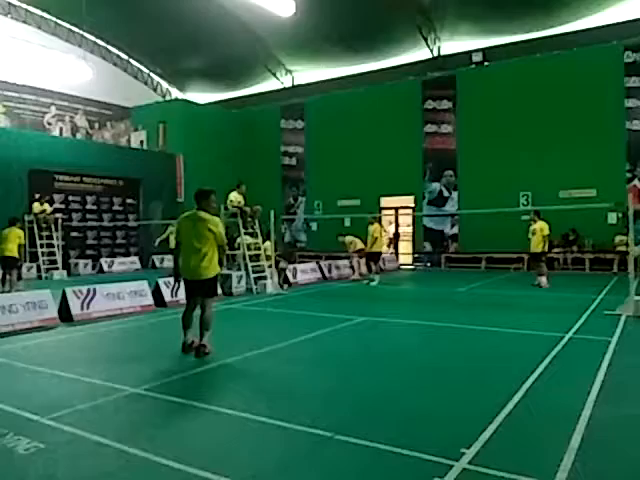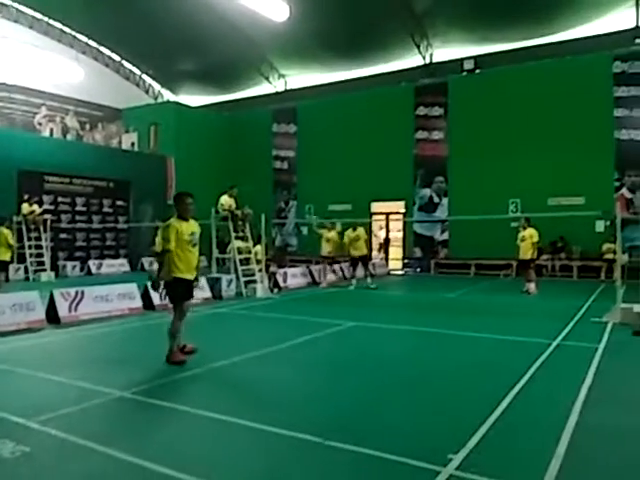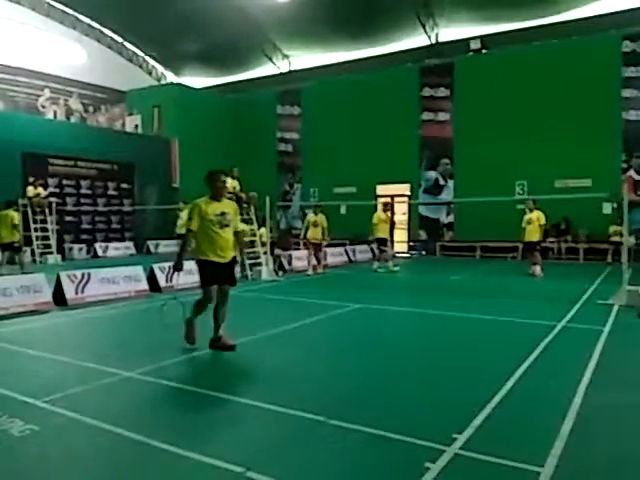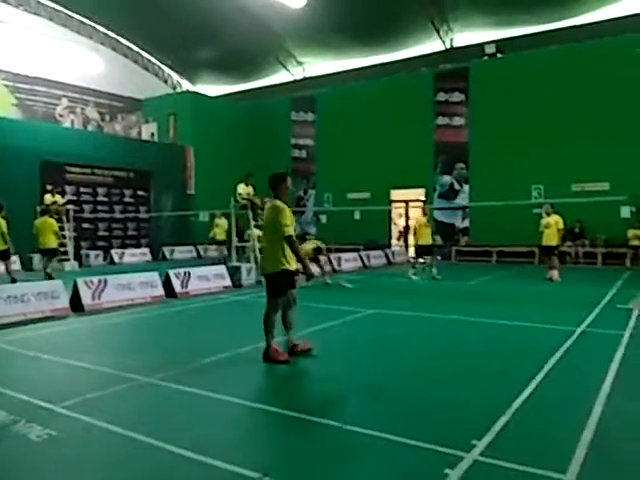
dt=1s
person 1, frame 1
left shoulder: (183, 219)
right shoulder: (213, 221)
left elbow: (177, 246)
right elbow: (222, 246)
left wrist: (176, 267)
right wrist: (218, 257)
left hip: (188, 271)
right hip: (207, 270)
left knee: (190, 306)
right knee: (207, 307)
left ankle: (187, 341)
right ankle: (203, 344)
person 1, frame 2
left shoulder: (195, 225)
right shoulder: (172, 226)
right elbow: (166, 252)
left wrist: (197, 273)
right wrist: (159, 276)
left hip: (189, 275)
right hip: (176, 276)
left knee: (182, 312)
right knee: (180, 312)
left ankle: (179, 344)
right ankle: (172, 351)
person 1, frame 3
left shoulder: (232, 206)
right shoulder: (200, 206)
left elbow: (237, 232)
right elbow: (189, 233)
left wrist: (241, 254)
right wrist: (180, 257)
left hip: (227, 258)
right hip: (207, 258)
left knee: (224, 297)
right knee: (209, 296)
left ankle: (217, 336)
right ankle: (191, 321)
person 1, frame 4
left shoulder: (274, 206)
right shoulder: (280, 209)
right elbow: (289, 240)
right wrist: (305, 265)
left hip: (282, 264)
right hip: (278, 266)
left knee: (290, 302)
right knee: (274, 306)
left ankle: (292, 343)
right ankle: (269, 348)
